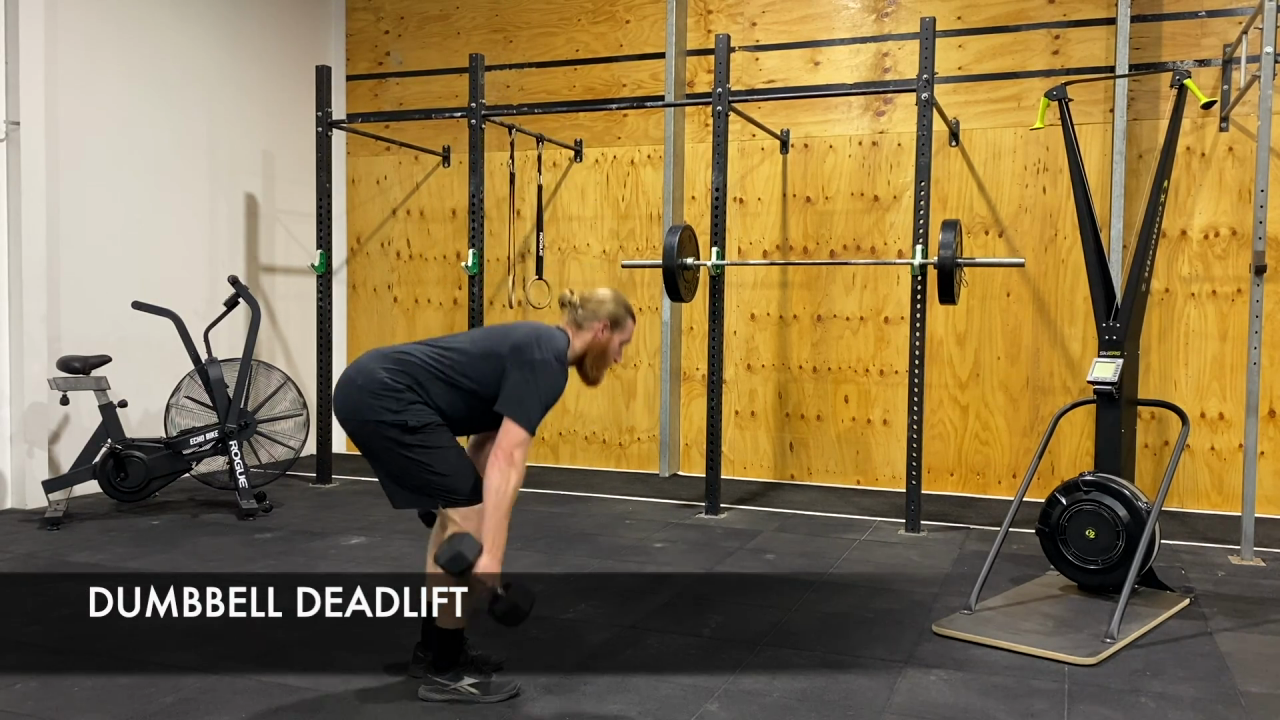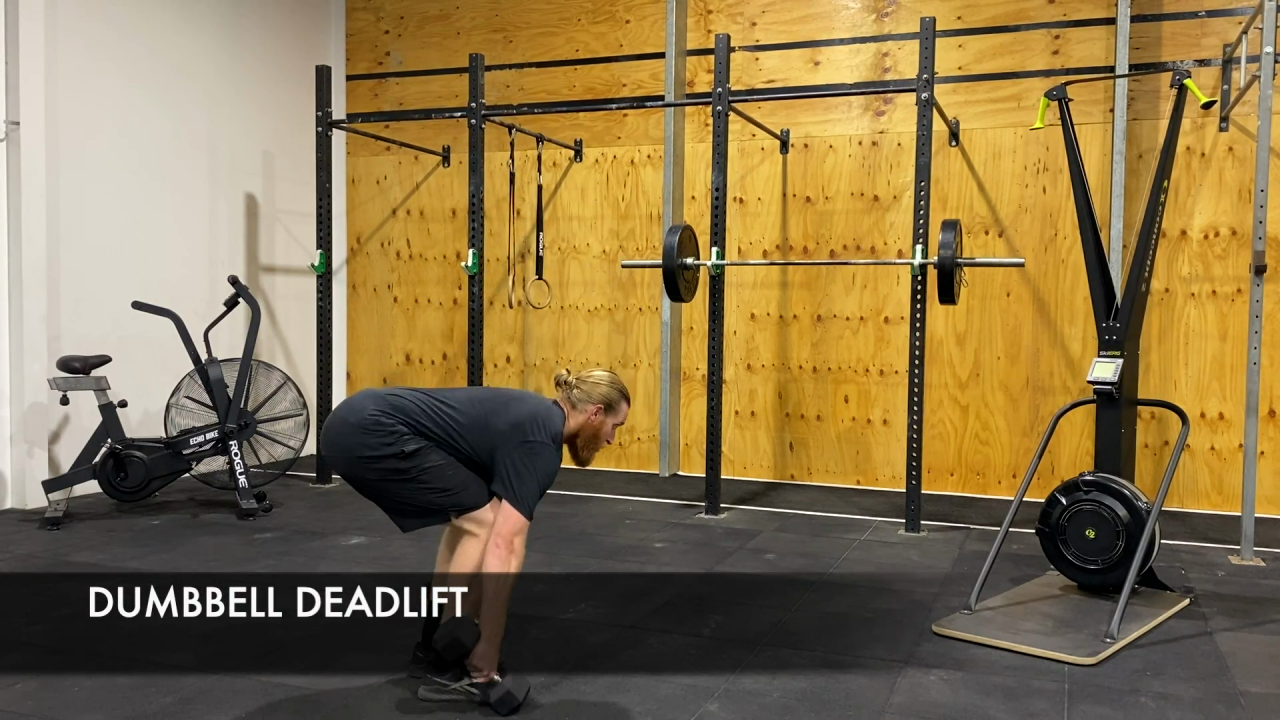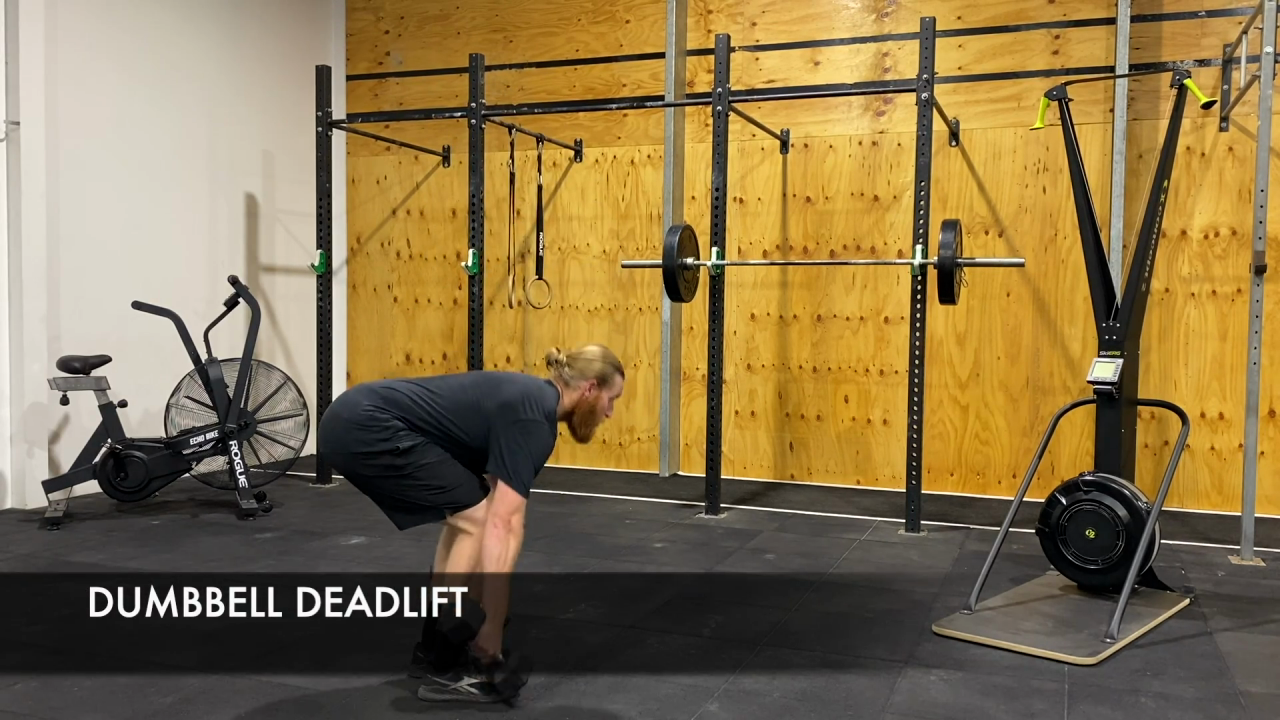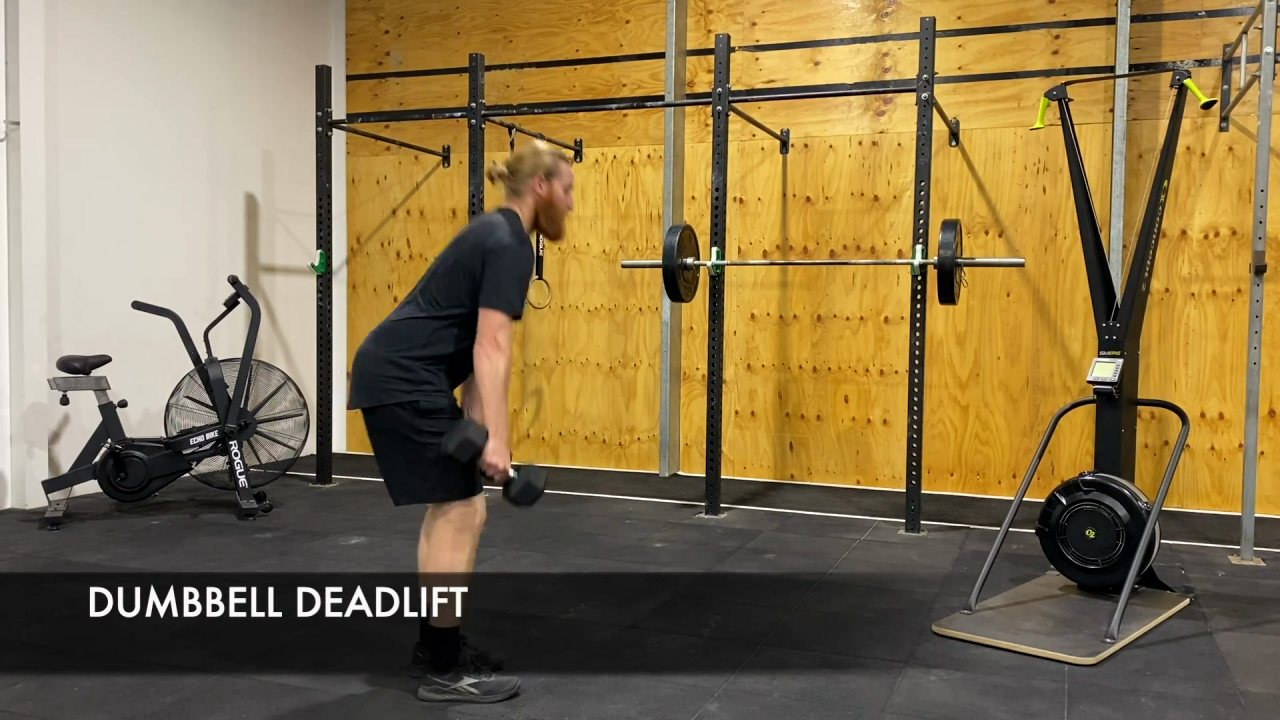
dt=0.5s
person 1, frame 1
left shoulder: (537, 345)
right shoulder: (546, 364)
left elbow: (490, 437)
right elbow: (507, 460)
left wrist: (467, 491)
right wrist: (490, 557)
left hip: (369, 389)
right hip: (383, 399)
left knee: (459, 509)
right knee: (468, 516)
left ankle: (436, 646)
right ankle: (445, 667)
person 1, frame 2
left shoulder: (536, 416)
right shoulder: (539, 443)
right elbow: (505, 545)
right wrist: (488, 648)
left hip: (355, 424)
right hip: (369, 434)
left knee: (471, 515)
right knee: (483, 523)
left ankle: (435, 646)
right ankle: (447, 666)
person 1, frame 3
left shoulder: (528, 398)
right shoulder: (533, 421)
left elbow: (494, 513)
right elbow: (504, 525)
right wrist: (492, 626)
left hip: (352, 421)
right hip: (364, 429)
left knee: (469, 513)
right knee: (477, 519)
left ankle: (436, 646)
right ankle: (446, 667)
person 1, frame 4
left shoulder: (493, 236)
right shoulder: (510, 243)
left elbow: (477, 339)
right elbow: (493, 347)
left wrist: (475, 425)
right wrist: (497, 441)
left hip: (399, 371)
right hip: (405, 379)
left knee: (450, 508)
right knee: (457, 512)
left ankle: (437, 645)
right ankle: (442, 666)
